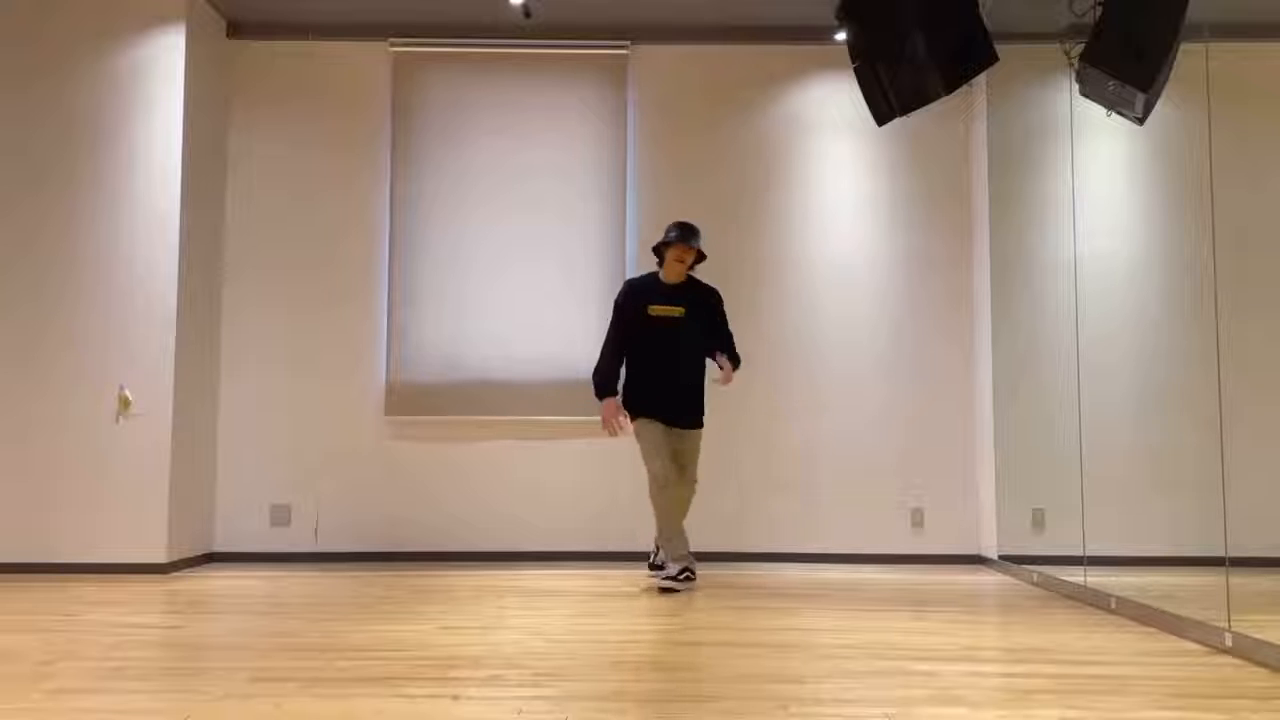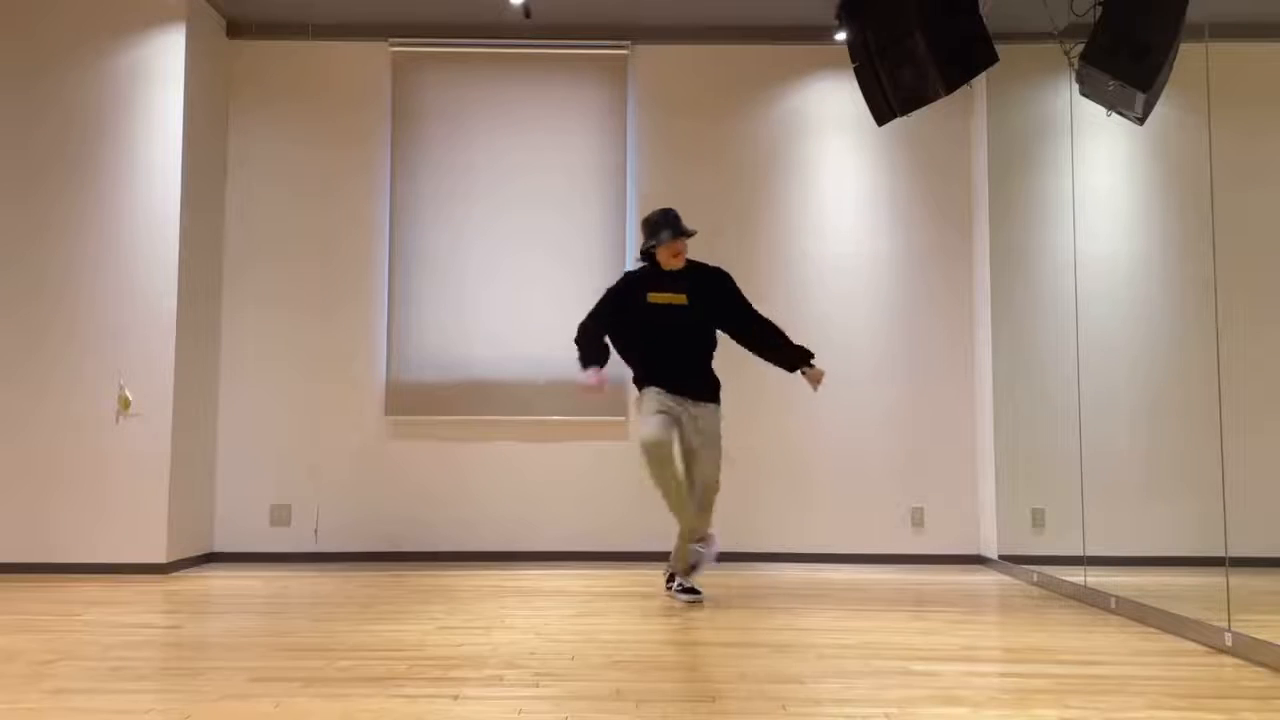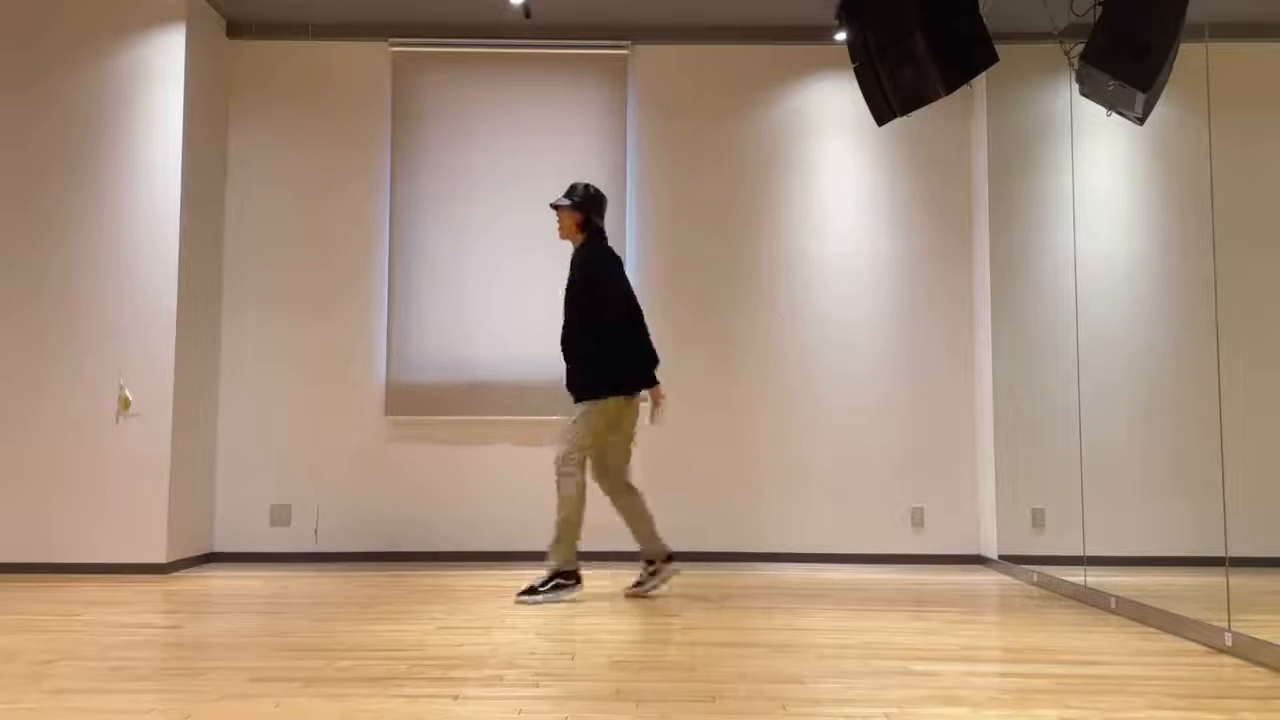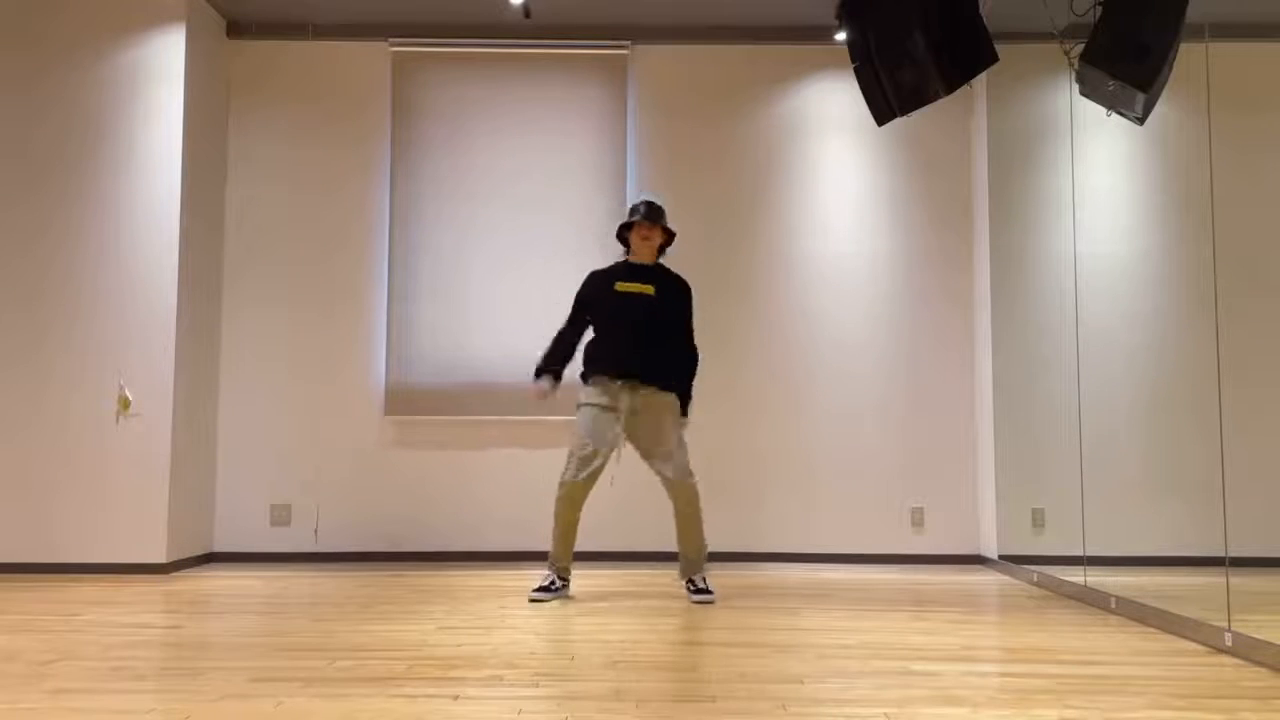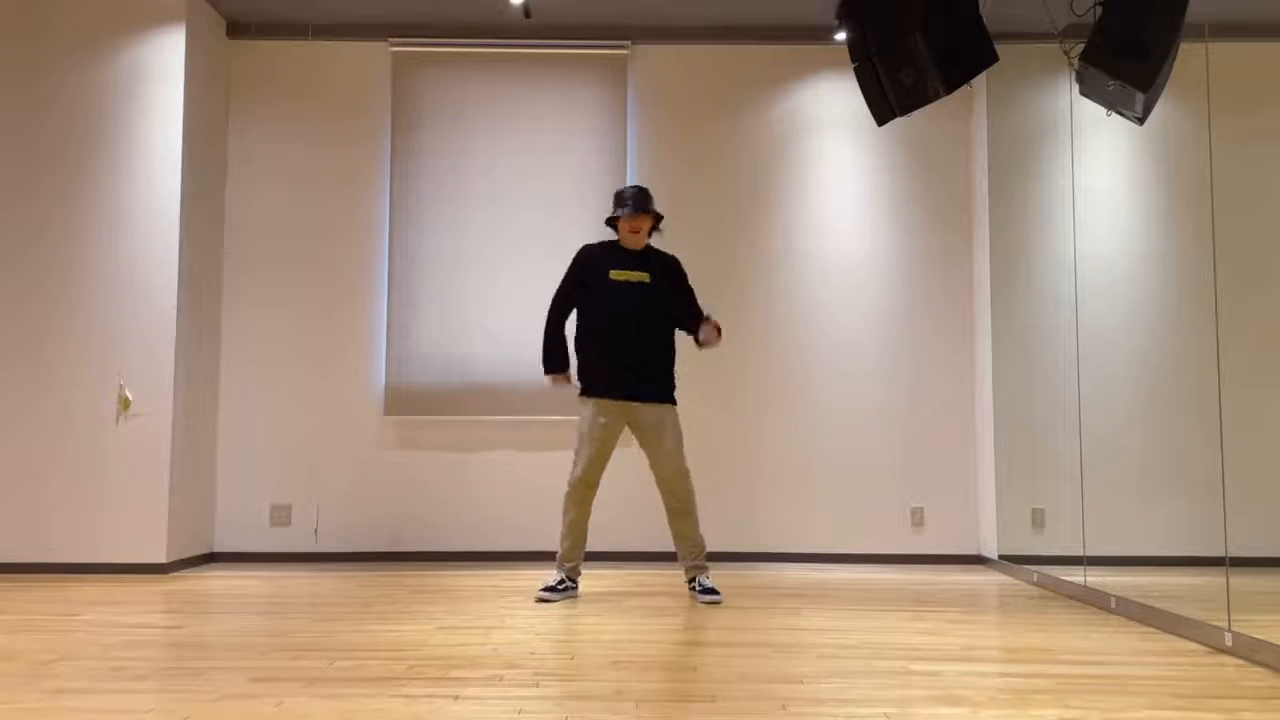
dt=1s
person 1, frame 1
left shoulder: (706, 297)
right shoulder: (635, 291)
left elbow: (720, 343)
right elbow: (614, 345)
left wrist: (728, 365)
right wrist: (607, 393)
left hip: (688, 405)
right hip: (645, 405)
left knee: (683, 483)
right knee: (661, 478)
left ankle: (664, 546)
right ankle: (681, 563)
person 1, frame 2
left shoulder: (711, 281)
right shoulder: (633, 286)
left elbow: (752, 326)
right elbow: (590, 329)
left wrist: (801, 361)
right wrist: (593, 364)
left hip: (703, 398)
right hip: (657, 389)
left knee: (704, 487)
right knee: (653, 441)
left ankle: (679, 572)
right ankle: (698, 537)
person 1, frame 3
left shoulder: (592, 259)
right shoulder: (597, 258)
left elbow: (623, 318)
right elbow: (628, 318)
right wrist: (648, 377)
left hip: (601, 386)
right hip: (618, 386)
left knee: (570, 471)
right knee: (612, 476)
left ankle: (563, 572)
right ankle: (656, 556)
person 1, frame 4
left shoulder: (676, 286)
right shoulder: (602, 280)
left elbow: (683, 348)
right elbow: (573, 330)
left wrist: (682, 404)
right wrist: (548, 371)
left hip: (655, 395)
right hip: (600, 392)
left knee: (681, 484)
right knee: (574, 483)
left ankle: (694, 573)
right ankle: (558, 573)
person 1, frame 5
left shoulder: (666, 266)
right shoulder: (591, 259)
left elbow: (685, 314)
right elbow: (559, 309)
left wrist: (706, 330)
right wrist: (555, 362)
left hip: (655, 393)
right hip: (600, 393)
left knee: (676, 482)
right knee: (582, 481)
left ankle: (696, 572)
right ankle: (568, 573)
